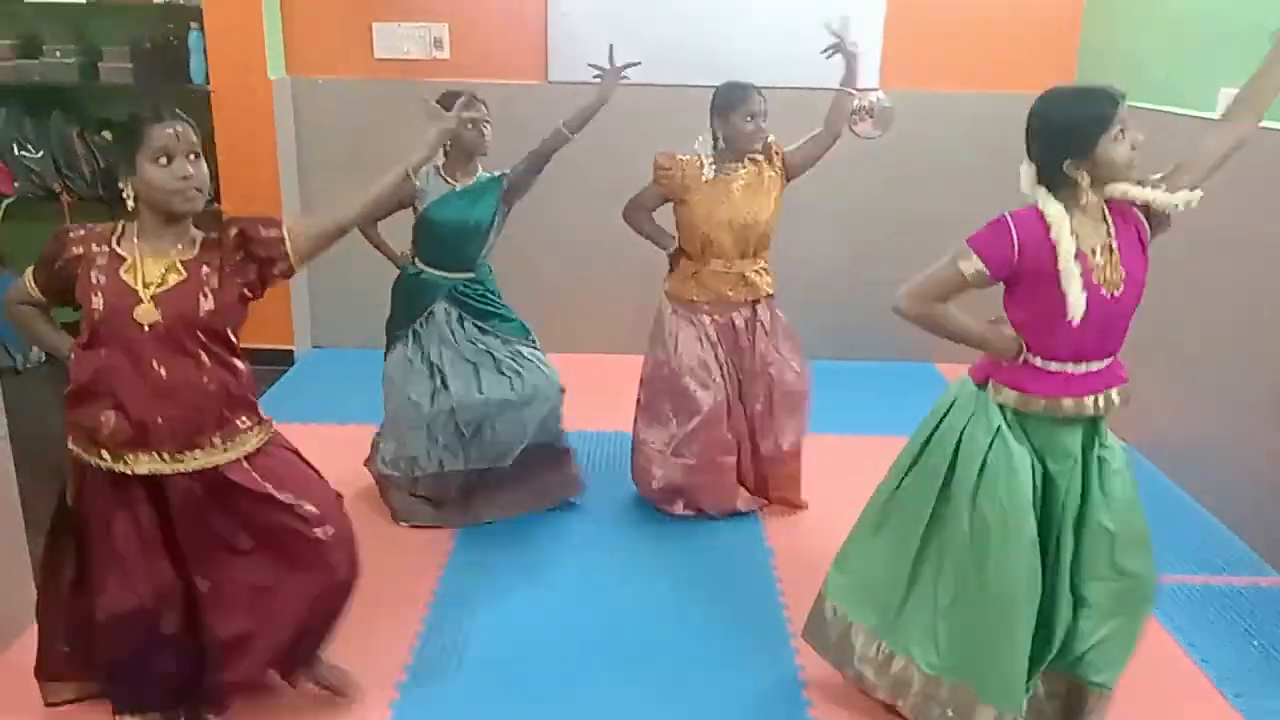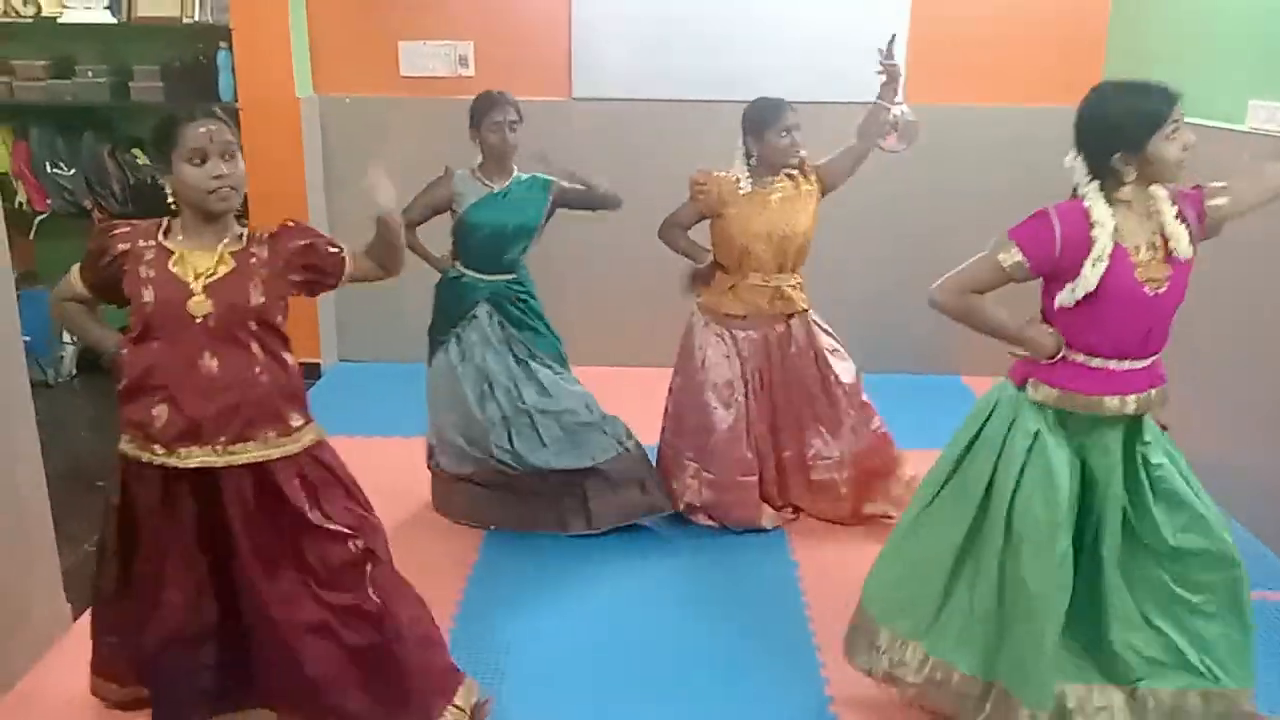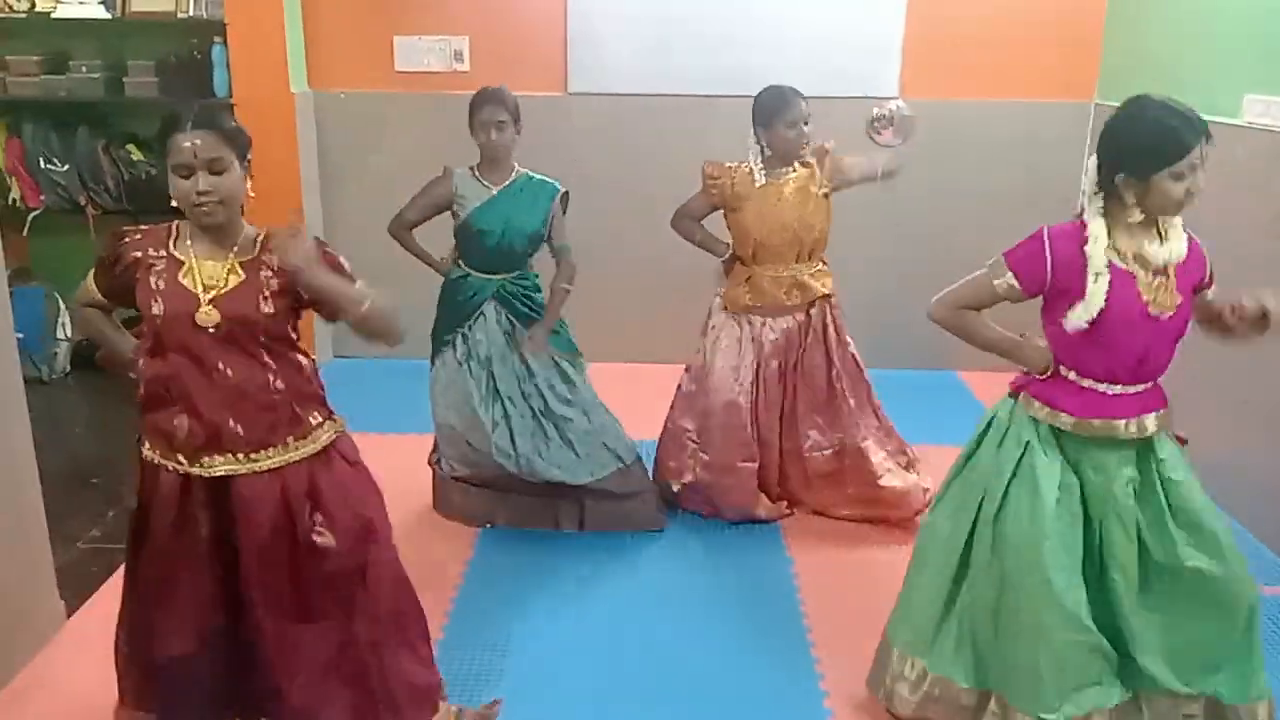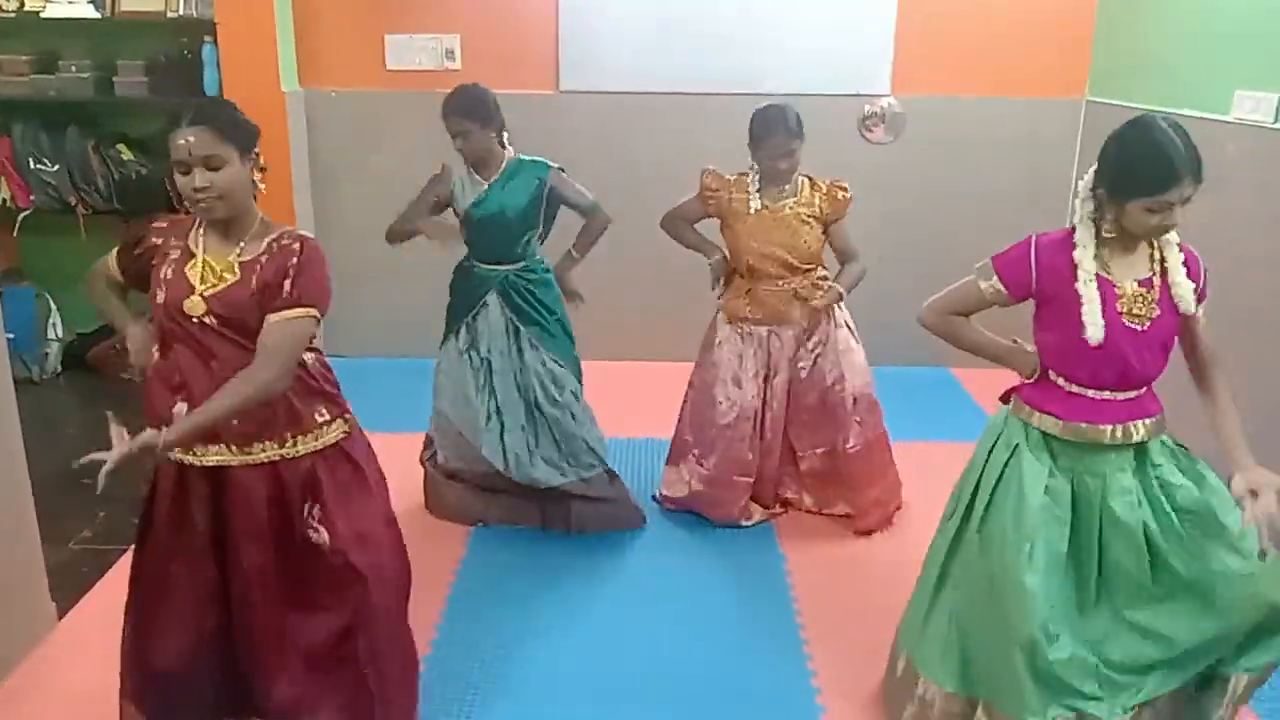
dt=0.2s
person 1, frame 1
left shoulder: (1137, 215)
right shoulder: (1022, 233)
right elbow: (913, 301)
right wrist: (993, 341)
left hip: (1087, 430)
right hip: (1009, 426)
left knee: (1114, 573)
right knee: (998, 582)
person 1, frame 2
left shoulder: (1183, 215)
right shoulder: (1064, 229)
right elbow: (948, 294)
right wrist: (1033, 339)
left hip: (1130, 432)
right hip: (1048, 424)
left knee: (1196, 562)
right knee: (1038, 582)
person 1, frame 3
left shoulder: (1186, 252)
right shoulder: (1059, 249)
left elbow: (1213, 319)
right elbow: (946, 308)
right wrist: (1031, 353)
left hip: (1141, 451)
right hip: (1049, 448)
left knee: (1213, 586)
right knee: (1045, 608)
person 1, frame 4
left shoulder: (1182, 265)
right shoulder: (1045, 258)
left elbow: (1206, 369)
right elbow: (936, 314)
right wrist: (1019, 358)
left hip: (1137, 458)
right hip: (1040, 453)
right knee: (1026, 611)
person 2, frame 1
left shoulder: (235, 250)
right shoulder: (81, 251)
left elbow: (337, 223)
left wrist: (426, 149)
right wrist: (73, 355)
left hip: (224, 456)
right hip: (121, 470)
left knee: (318, 539)
right knee: (131, 602)
left ankle: (268, 654)
person 2, frame 2
left shoulder: (279, 249)
right shoulder: (126, 246)
left elbow: (384, 265)
right elbow: (66, 300)
left wrist: (390, 222)
right wrist: (121, 352)
left hip: (274, 457)
right hip: (167, 466)
left knee: (346, 568)
right knee: (178, 603)
person 2, frame 3
left shoulder: (290, 254)
right shoulder: (139, 252)
left elbow: (389, 327)
right elbow: (87, 307)
left wrist: (317, 281)
right wrist: (139, 357)
left hip: (294, 463)
right hip: (188, 476)
left knee: (343, 593)
right knee: (188, 612)
person 2, frame 4
left shoulder: (293, 255)
right shoulder: (162, 242)
left elbow: (274, 372)
right elbow: (101, 275)
left wrist: (168, 436)
right wrist: (136, 335)
left hip: (300, 456)
right hip: (199, 464)
left knee: (343, 593)
right knee: (189, 603)
person 3, frame 1
left shoulder: (774, 171)
right shoulder: (683, 175)
left elbow: (831, 132)
right elbow: (632, 211)
left wrist: (850, 71)
right wrist: (672, 244)
left hip: (755, 308)
right hip: (694, 308)
left knee: (774, 395)
right knee: (699, 406)
left ankle: (760, 481)
right ankle: (702, 489)
person 3, frame 2
left shoulder: (809, 184)
right shoulder: (719, 190)
left elbow: (865, 143)
right elbow: (669, 230)
left wrist: (889, 89)
right wrist: (708, 261)
left hip: (790, 325)
right hip: (727, 325)
left knee: (833, 400)
right knee: (724, 419)
right ankle: (729, 504)
person 3, frame 3
left shoulder: (823, 171)
right shoulder: (732, 181)
left elbow: (887, 167)
right elbow: (682, 219)
left wrist: (866, 168)
right wrist: (724, 250)
left hip: (812, 312)
right hip: (746, 312)
left knee: (833, 404)
right knee: (728, 403)
right ankle: (734, 493)
person 3, frame 4
left shoulder: (823, 196)
right shoulder: (726, 194)
left elbow: (851, 259)
right elbow: (671, 220)
left wrist: (831, 292)
right wrist: (711, 252)
left hip: (816, 315)
right hip: (747, 322)
left knee: (847, 397)
right knee: (731, 412)
left ankle: (860, 499)
right ankle: (730, 495)
person 4, frame 1
left shoulder: (500, 188)
right shoulder: (419, 183)
left elbow: (551, 145)
right elbow: (365, 219)
left wrist: (605, 92)
right wrist: (397, 260)
left hip: (475, 302)
right hip: (422, 304)
left knee: (528, 381)
right knee: (417, 404)
left ankle: (505, 482)
right ankle: (420, 490)
person 4, frame 2
left shoulder: (541, 189)
right shoulder: (455, 184)
left elbow: (611, 201)
right elbow: (404, 222)
left wrist: (574, 184)
right wrist: (438, 263)
left hip: (516, 310)
right hip: (461, 310)
left knee: (548, 400)
right knee: (466, 413)
left ankle: (567, 500)
right ankle: (476, 501)
person 4, frame 3
left shoulder: (545, 191)
right shoulder: (455, 185)
left elbow: (566, 262)
right elbow: (399, 226)
left wrist: (545, 325)
right wrist: (439, 264)
left hip: (525, 307)
right hip: (468, 310)
left knee: (559, 402)
right knee: (467, 415)
left ankle: (579, 501)
right ankle: (479, 501)
person 4, frame 4
left shoulder: (537, 174)
right shoulder: (450, 180)
left elbow: (600, 215)
right elbow: (393, 232)
left wrist: (566, 264)
right wrist: (422, 226)
left hip: (534, 299)
right hip: (475, 299)
left knee: (545, 397)
right knee: (463, 404)
left ankle: (563, 494)
right ankle: (473, 497)
